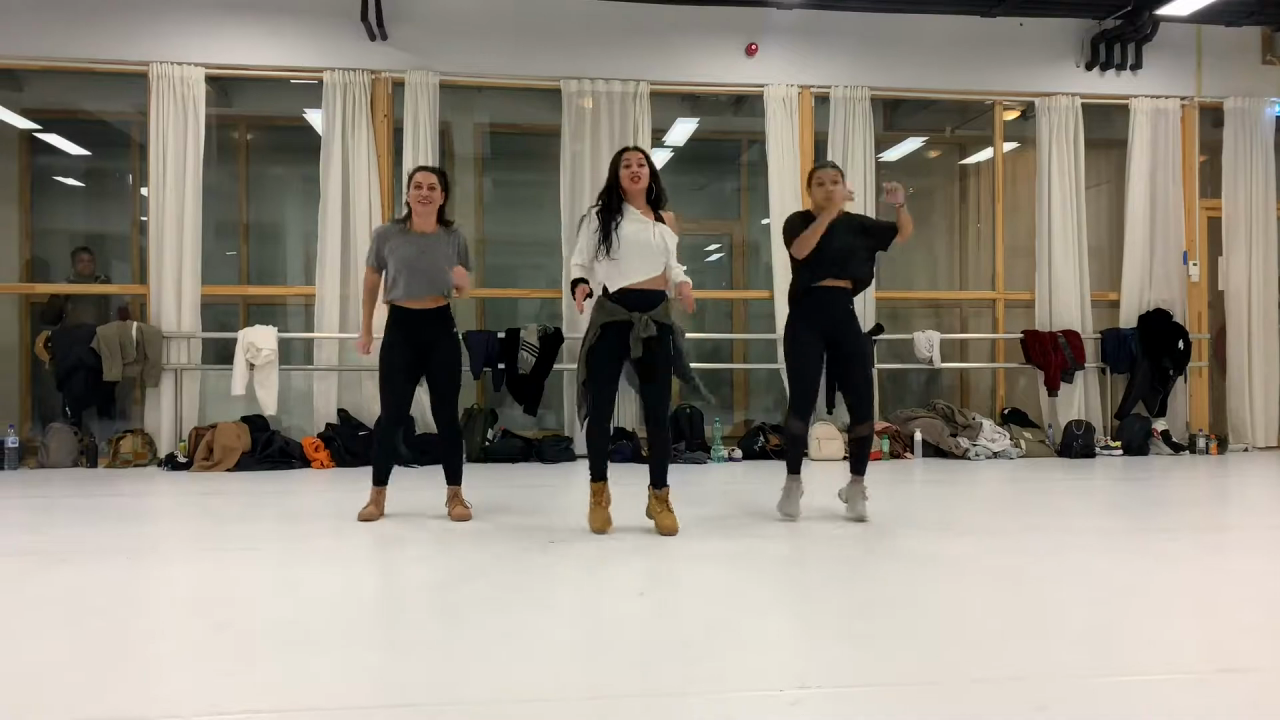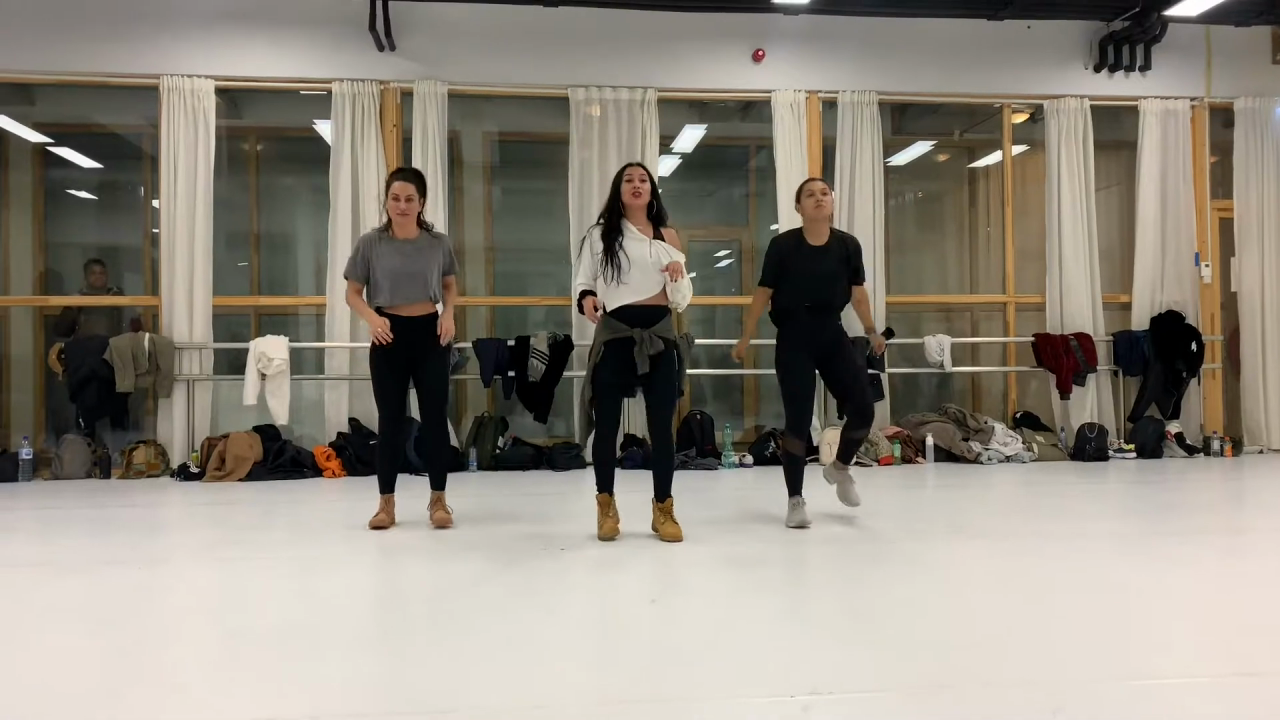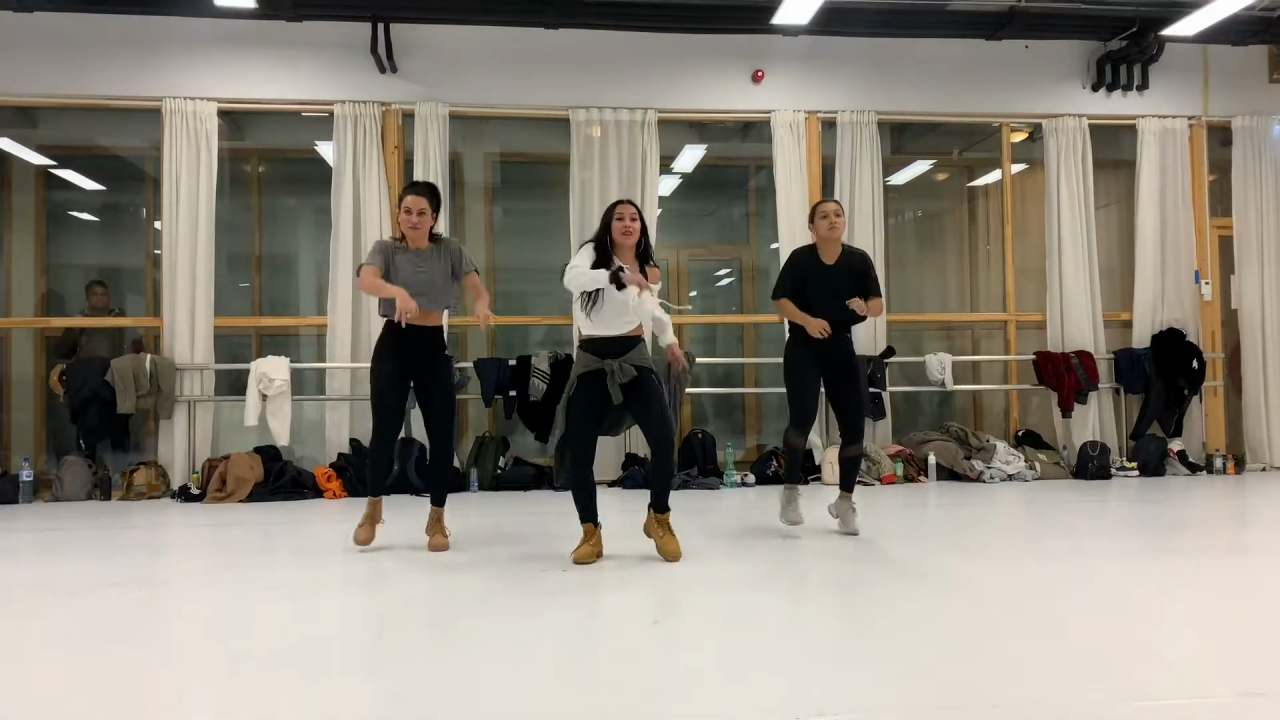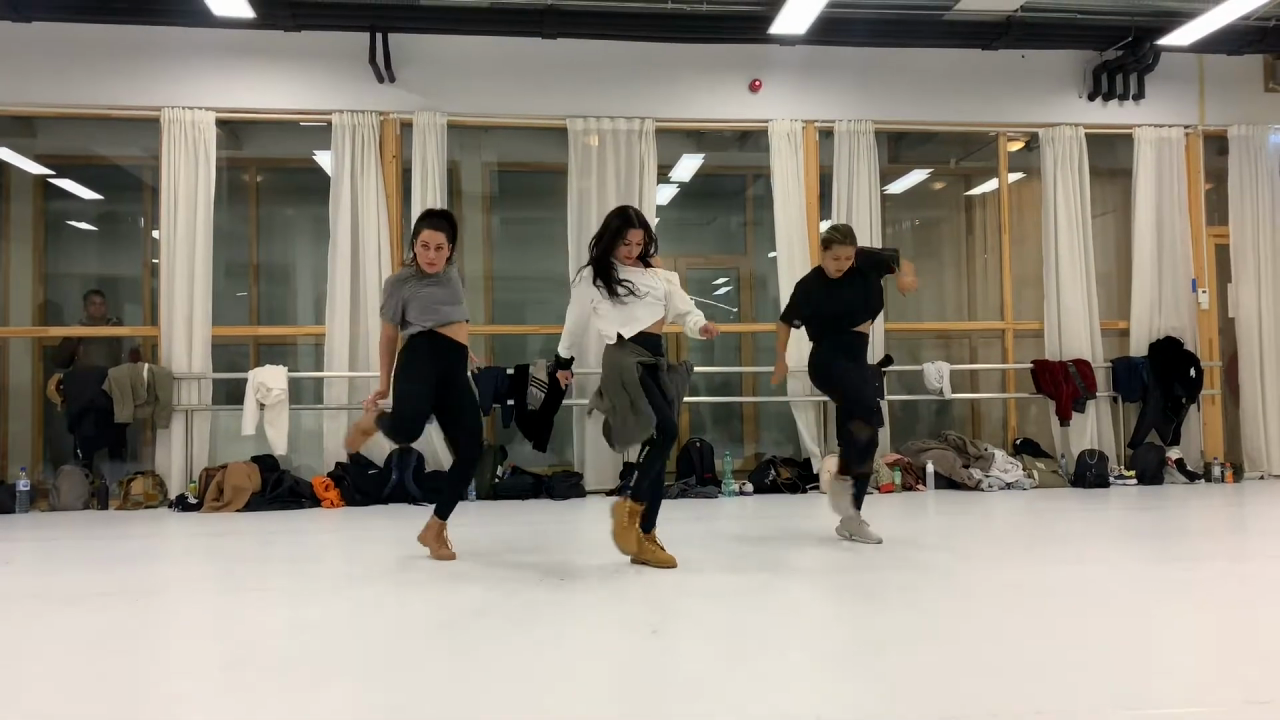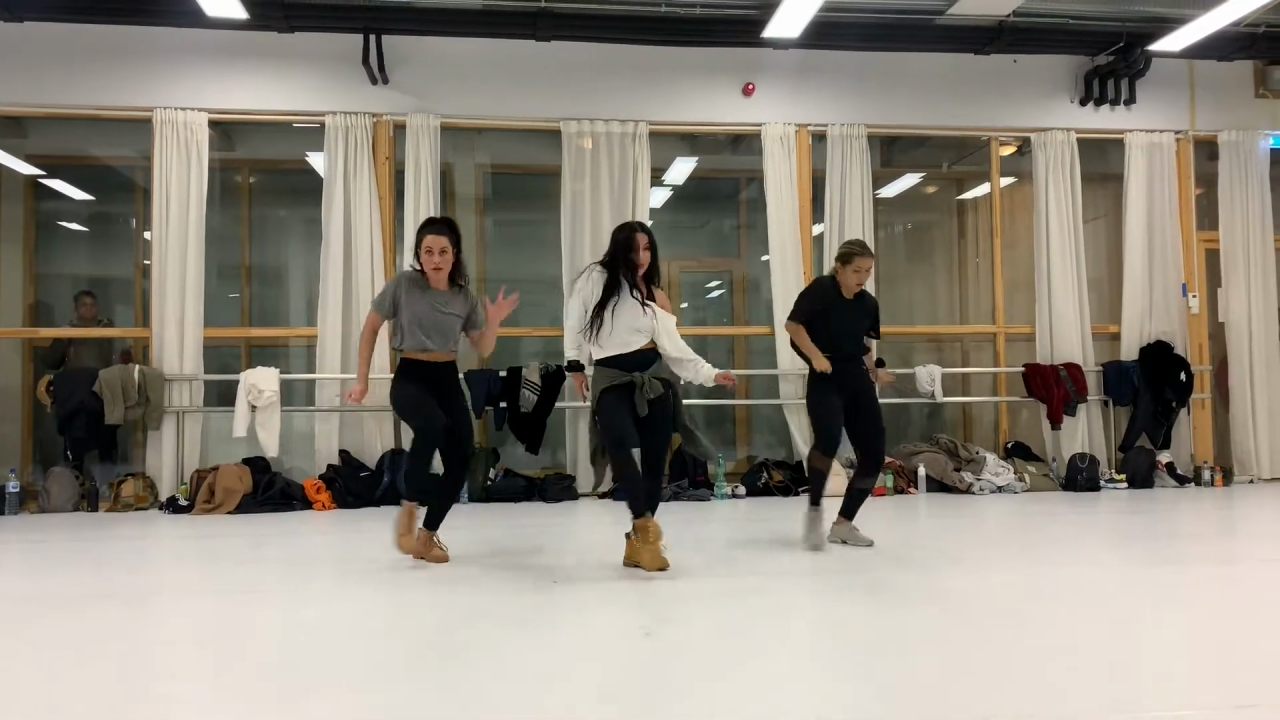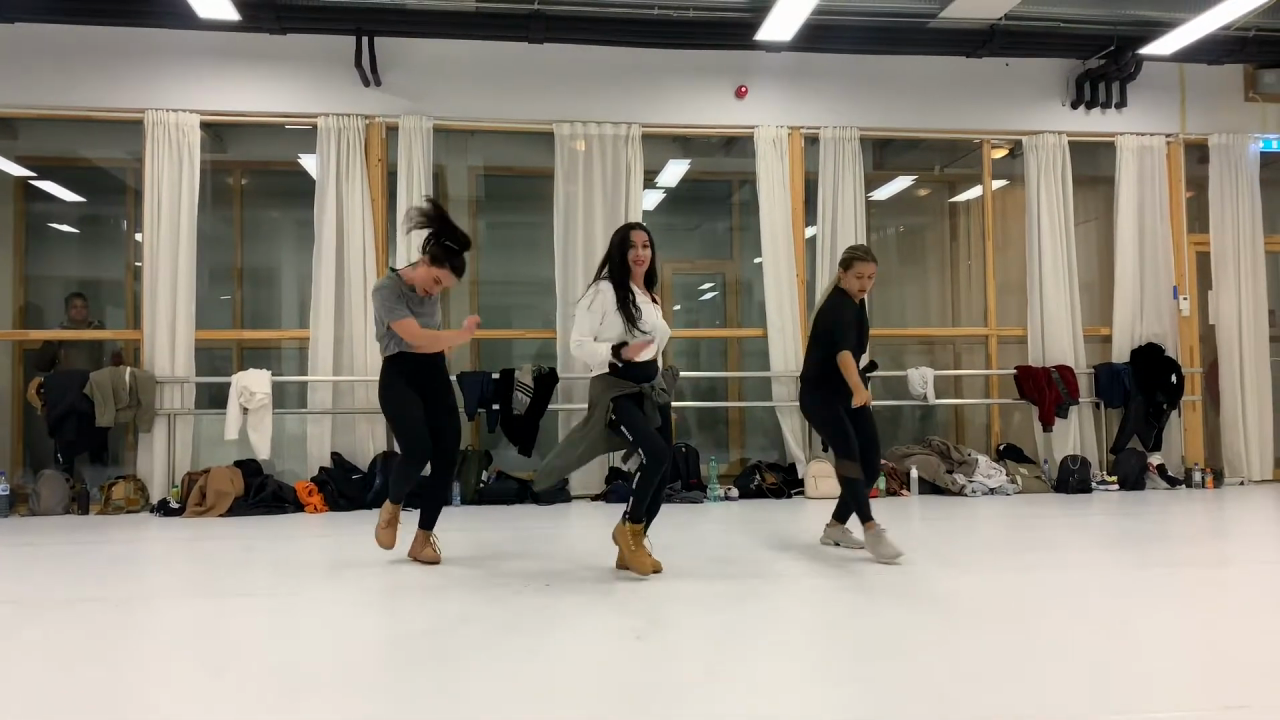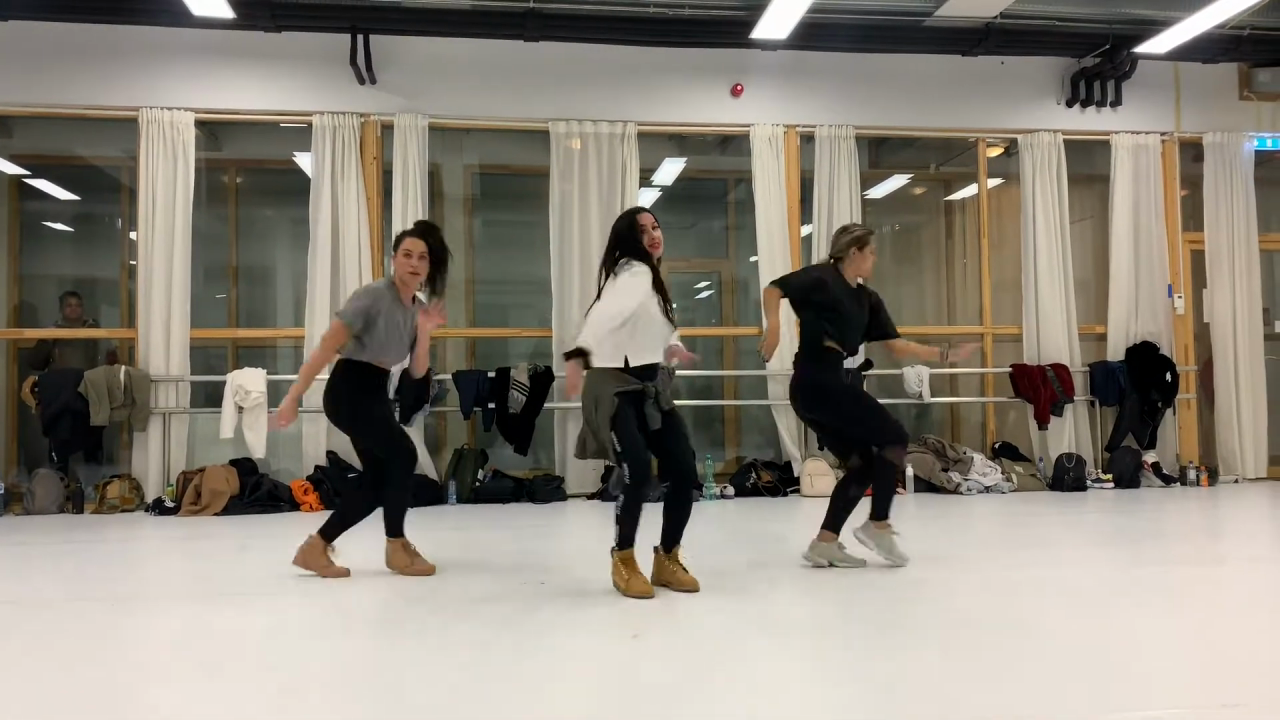
dt=0.5s
person 1, frame 1
left shoulder: (665, 220)
right shoulder: (600, 217)
right elbow: (580, 261)
left wrist: (682, 282)
right wrist: (579, 283)
left hip: (655, 317)
right hip: (611, 315)
left knee: (657, 409)
right knee: (601, 407)
left ankle: (658, 497)
right ankle: (599, 493)
person 1, frame 2
left shoulder: (667, 236)
right shoulder: (600, 235)
right elbow: (585, 279)
left wrist: (680, 273)
right wrist: (586, 297)
left hip: (658, 332)
right hip: (614, 332)
left knee: (662, 424)
right knee: (606, 423)
left ankle: (662, 508)
right ankle: (607, 506)
person 1, frame 3
left shoulder: (651, 272)
right shoulder: (593, 252)
right elbow: (573, 279)
left wrist: (669, 340)
right wrist: (620, 275)
left hip: (634, 361)
right hip: (592, 363)
left knee: (663, 440)
right knee: (578, 454)
left ankle: (659, 518)
right ankle: (591, 533)
person 1, frame 4
left shoulder: (655, 270)
right shoulder: (593, 276)
left elbow: (681, 306)
right elbow: (575, 320)
left wrist: (701, 324)
right wrist: (564, 360)
left hip: (656, 360)
right hip: (626, 358)
left knee: (661, 443)
right knee: (664, 431)
left ankle: (645, 537)
right ankle: (630, 507)
person 1, frame 5
left shoulder: (655, 296)
right shoulder: (595, 279)
left elbow: (673, 345)
right elbow: (574, 324)
left wrist: (709, 373)
right wrist: (576, 366)
left hip: (652, 378)
right hip: (610, 378)
left knee: (655, 462)
right knee: (618, 445)
left ankle: (638, 543)
right ankle: (644, 522)
person 1, frame 6
left shoulder: (651, 297)
right shoulder: (604, 291)
right elbow: (579, 343)
left wrist: (661, 383)
right wrist: (620, 351)
left hip: (651, 388)
right hip: (617, 388)
left knee: (662, 470)
right knee: (657, 456)
left ankle: (632, 545)
right ankle: (630, 529)
person 1, frame 7
left shoulder: (654, 280)
right shoulder: (631, 272)
right elbow: (608, 311)
left wrist: (672, 347)
right wrist: (579, 353)
left hip: (653, 388)
right hip: (614, 385)
left knee: (685, 474)
right knee: (639, 474)
left ankle: (667, 559)
right ankle: (623, 558)
person 2, frame 1
left shoulder: (454, 238)
right shoulder: (387, 234)
left elbow: (462, 289)
right elbow: (372, 280)
left wrist: (463, 280)
right wrist: (366, 329)
left hip: (440, 328)
right hip: (400, 328)
left knee: (446, 414)
right knee: (392, 414)
left ankle: (455, 495)
right ankle: (377, 495)
person 2, frame 2
left shoulder: (439, 243)
right shoulder: (370, 243)
left elbow: (450, 285)
right elbow: (352, 292)
left wrist: (448, 314)
right wrist: (371, 316)
left hip: (429, 334)
right hip: (389, 337)
left knee: (435, 418)
right knee: (391, 421)
left ankle: (438, 500)
right ankle: (387, 504)
person 2, frame 3
left shoulder: (448, 248)
right shoulder: (386, 248)
left elbow: (475, 287)
right elbow: (366, 280)
left wrist: (482, 307)
right wrist: (395, 292)
left hip: (433, 347)
right hip: (394, 345)
left knee: (441, 435)
right knee: (386, 433)
left ankle: (436, 520)
right ankle: (373, 509)
person 2, frame 4
left shoulder: (451, 273)
right shoulder: (399, 282)
right elbow: (389, 335)
right wrist: (385, 384)
left hip: (454, 366)
right hip: (421, 357)
left knee: (471, 453)
right knee: (406, 428)
left ankle: (436, 529)
right ankle: (374, 420)
person 2, frame 5
left shoulder: (464, 294)
right shoulder: (403, 284)
left elbow: (484, 350)
right elbow: (370, 327)
left wrist: (494, 322)
right wrist: (362, 379)
left hip: (449, 381)
right hip: (411, 378)
left knee: (460, 461)
right knee: (432, 428)
left ankle: (427, 537)
right ankle: (409, 509)
person 2, frame 6
left shoulder: (435, 281)
right shoulder: (386, 290)
right elbow: (418, 338)
right wrist: (461, 335)
left hip: (435, 374)
right hip: (400, 375)
left knee: (446, 458)
right knee: (416, 452)
left ankle: (424, 536)
right ankle: (391, 508)
person 2, frame 7
left shoulder: (419, 308)
right shoulder: (374, 297)
left elbow: (418, 370)
right elbow: (329, 346)
left wrist: (427, 334)
right wrist: (294, 398)
left hip: (376, 391)
right hip: (350, 388)
left knee: (380, 476)
right knee: (403, 455)
left ankle: (314, 549)
right ankle: (397, 547)
person 3, frame 1
left shoulder: (857, 224)
right shoulder: (799, 221)
left elbow: (905, 232)
right elbow: (800, 251)
left wrist: (899, 204)
right wrist: (828, 214)
left hip: (844, 315)
right hip: (806, 315)
left knee: (862, 403)
right knee: (802, 401)
left ankle: (855, 485)
right ankle: (793, 483)
person 3, frame 2
left shoulder: (847, 245)
right shoulder: (783, 244)
left elbow: (856, 290)
right elbow: (765, 292)
left wrist: (872, 331)
right wrist: (745, 337)
left hip: (831, 333)
right hip: (794, 334)
left knee: (863, 410)
right knee: (799, 420)
left ankle: (840, 468)
right ankle: (795, 500)
person 3, frame 3
left shoulder: (859, 260)
right shoulder: (800, 258)
left elbow: (877, 303)
right elbow: (780, 301)
left wrist: (866, 306)
right wrist: (807, 320)
left hip: (841, 344)
right hip: (805, 346)
left knee: (854, 424)
right knee: (803, 418)
left ankle: (844, 500)
right ankle: (791, 492)
person 3, frame 4
left shoulder: (867, 259)
right shoulder: (810, 286)
left elbow: (900, 259)
right elbow: (786, 322)
left wrist: (906, 276)
right wrist: (781, 360)
left hip: (857, 358)
right hip: (830, 360)
left knee: (868, 440)
right knee: (867, 413)
left ankle: (851, 519)
right ankle: (842, 479)
person 3, frame 5
left shoulder: (867, 302)
right shoulder: (821, 289)
right elbow: (792, 324)
left wrist: (873, 370)
right wrist: (814, 355)
left hip: (857, 380)
right hip: (824, 382)
left knee: (872, 457)
right knee: (828, 439)
left ankle: (843, 524)
right ankle: (815, 511)
person 3, frame 6
left shoulder: (854, 302)
right shoulder: (839, 306)
right elbow: (843, 352)
right wrist: (857, 388)
left hip: (845, 391)
right hip: (820, 391)
left knee: (871, 464)
right knee: (847, 447)
left ankle: (836, 527)
right ankle: (870, 529)
person 3, frame 7
left shoulder: (867, 298)
right shoulder: (822, 277)
left elbow: (896, 345)
right elbow: (773, 290)
left wrist: (946, 355)
right wrist: (773, 326)
left hip: (832, 381)
right hip: (815, 380)
left knee: (863, 463)
right knee: (895, 438)
left ankle: (825, 542)
right ankle: (878, 527)
